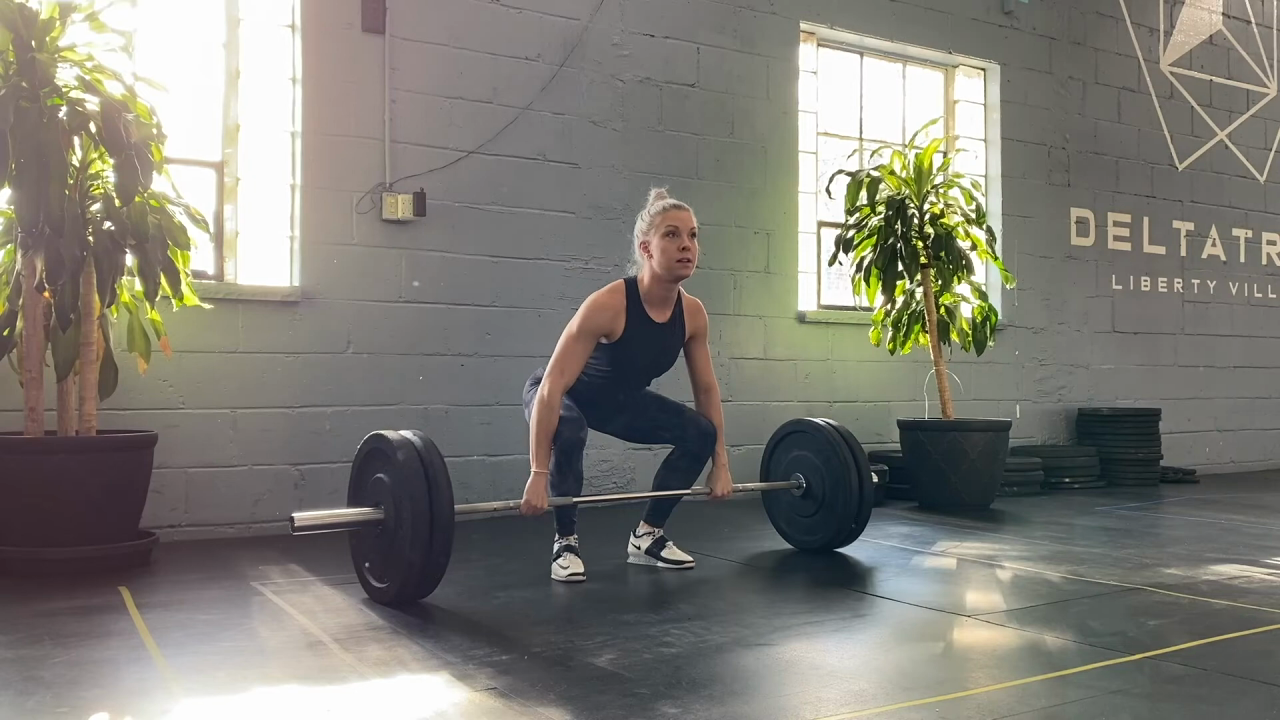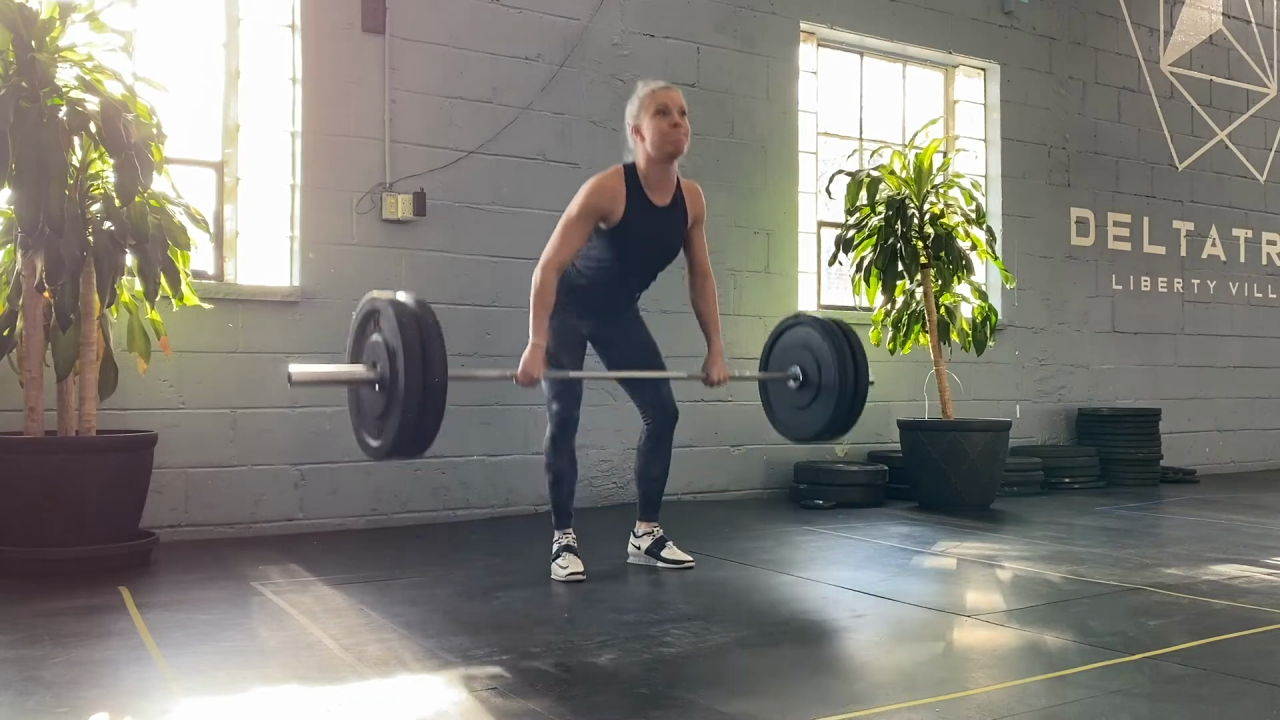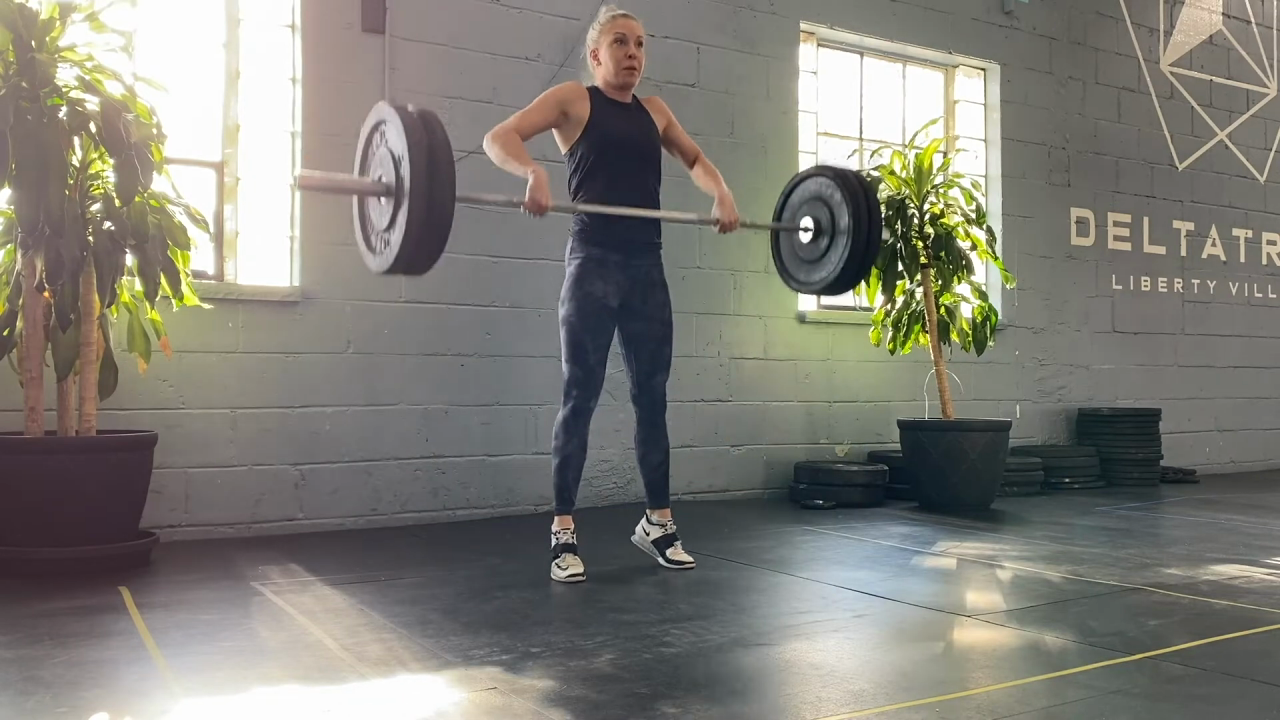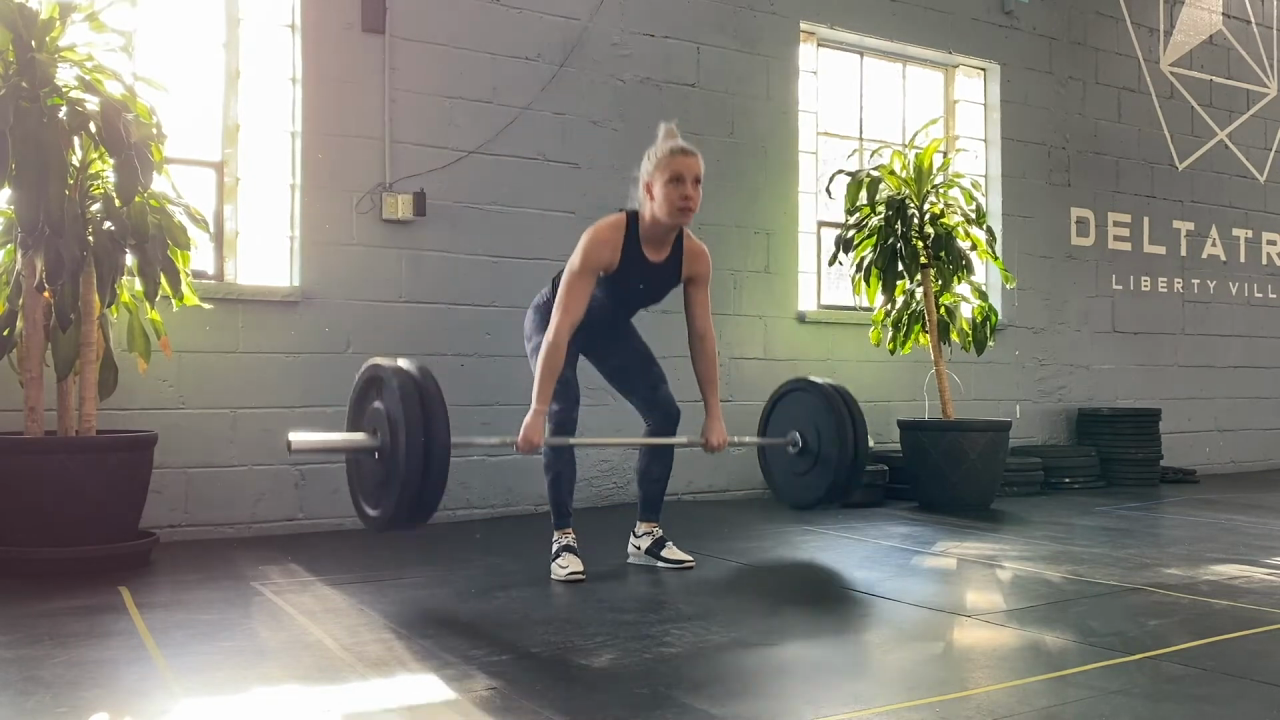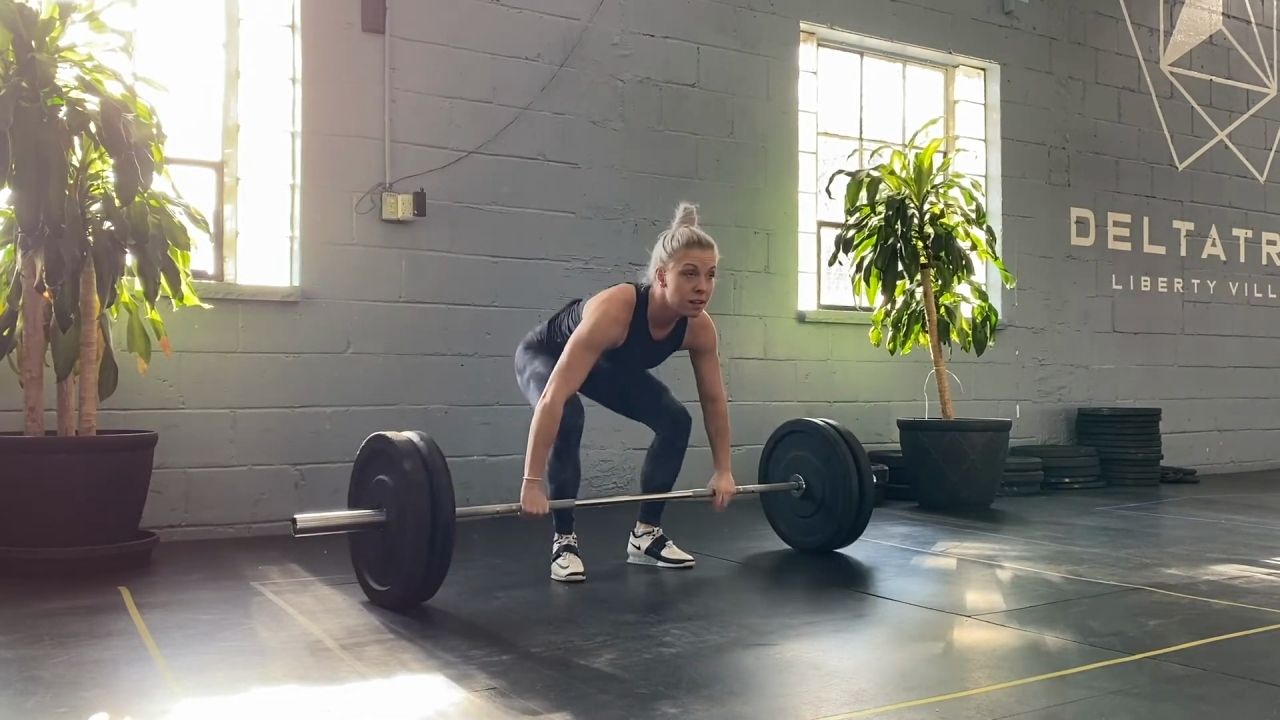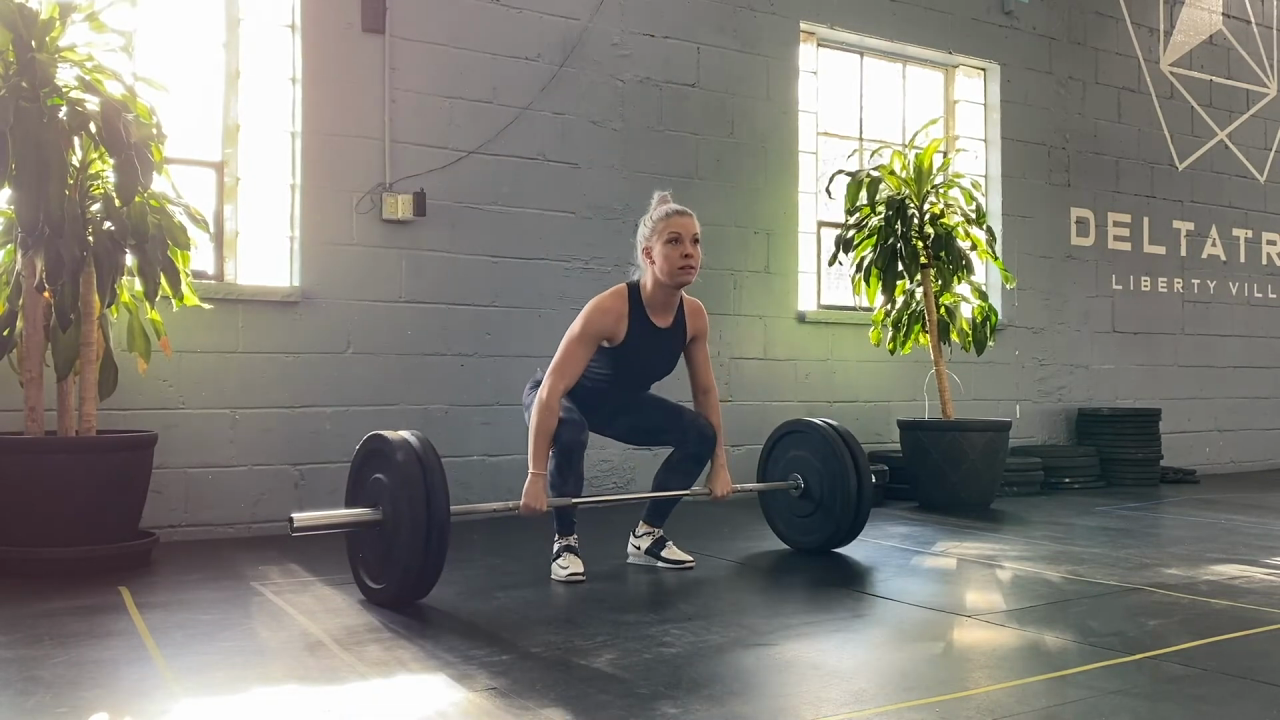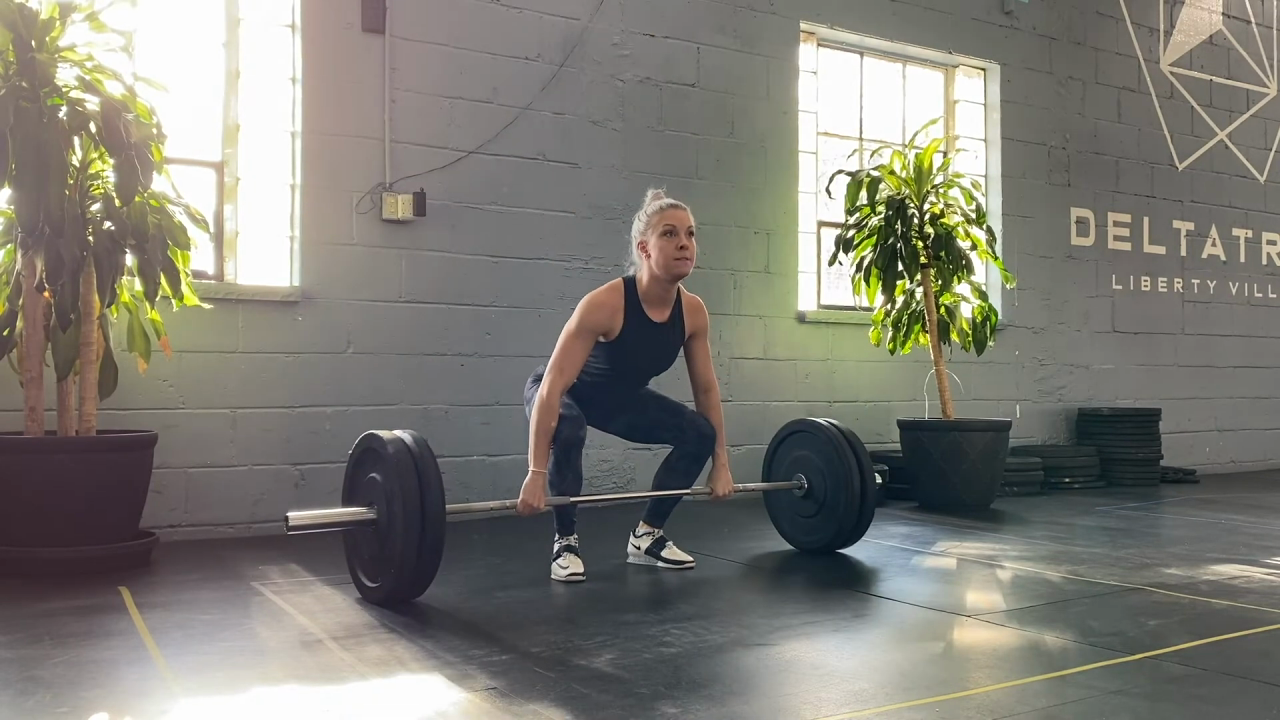
dt=0.7s
person 1, frame 1
left shoulder: (693, 314)
right shoulder: (606, 306)
left elbow: (706, 389)
right elbow: (552, 388)
left wrist: (720, 462)
right wrist: (538, 474)
left hip: (622, 400)
right hip: (568, 397)
left knee: (701, 432)
right knee: (569, 431)
left ankle: (648, 535)
right ankle: (565, 543)
person 1, frame 2
left shoulder: (691, 198)
right shoulder: (607, 188)
left elbow: (701, 277)
right elbow: (549, 266)
left wrist: (715, 349)
right wrist: (536, 345)
left hip: (619, 312)
right hip: (568, 306)
left knee: (663, 412)
right knee: (564, 413)
left ankle: (646, 534)
right ankle: (564, 539)
person 1, frame 3
left shoulder: (655, 111)
right shoulder: (571, 100)
left elbow: (695, 159)
right elbow: (497, 138)
left wrist: (721, 194)
right wrist: (533, 172)
left hip: (648, 269)
right hip: (594, 266)
left knee: (652, 399)
right knee: (580, 398)
left ankle: (658, 523)
right ankle: (564, 532)
person 1, frame 4
left shoulder: (694, 255)
right shoulder: (605, 237)
left elbow: (701, 336)
right elbow: (562, 328)
left wrist: (713, 414)
right wrist: (537, 413)
left hip: (613, 329)
right hip: (553, 325)
left knee: (666, 413)
right knee: (564, 414)
left ankle: (646, 534)
right ankle: (563, 540)
person 1, frame 5
left shoulder: (699, 327)
right shoulder: (614, 311)
left elbow: (714, 400)
right elbow: (553, 398)
left wrist: (723, 470)
right wrist: (532, 482)
left hip: (610, 365)
right hip: (546, 355)
left knee: (676, 421)
right knee: (569, 418)
left ankle: (645, 534)
right ankle: (564, 540)
person 1, frame 6
left shoulder: (694, 315)
right shoulder: (609, 309)
left elbow: (705, 391)
right elbow: (551, 391)
left wrist: (719, 464)
right wrist: (536, 477)
left hip: (623, 402)
right hip: (568, 398)
left knee: (700, 433)
right knee: (569, 433)
left ankle: (647, 535)
right ankle: (565, 542)
person 1, frame 7
left shoulder: (693, 311)
right shoulder: (603, 304)
left elbow: (706, 388)
right elbow: (552, 389)
left wrist: (720, 462)
right wrist: (537, 474)
left hip: (621, 394)
right hip: (565, 392)
left knee: (700, 432)
right knee: (568, 431)
left ankle: (647, 535)
right ankle: (565, 542)
